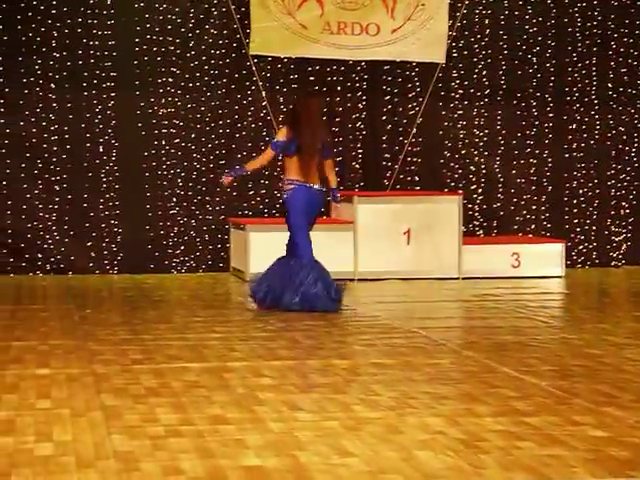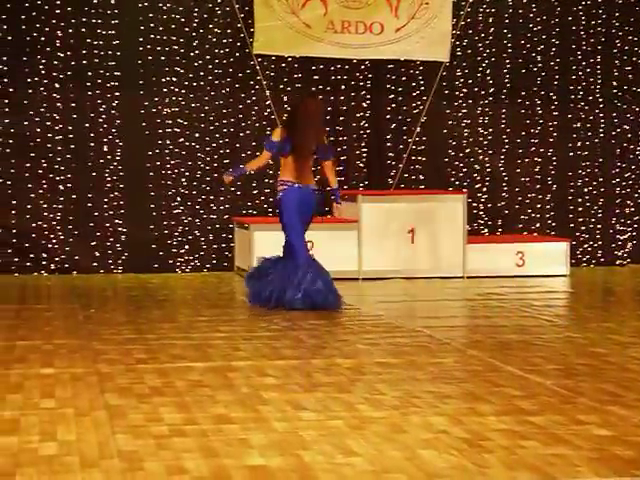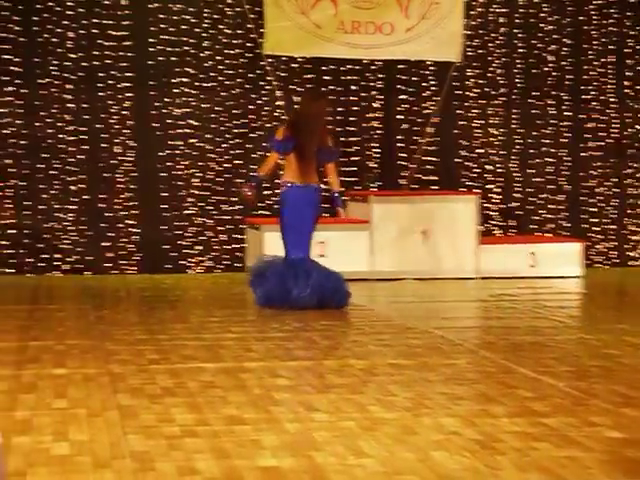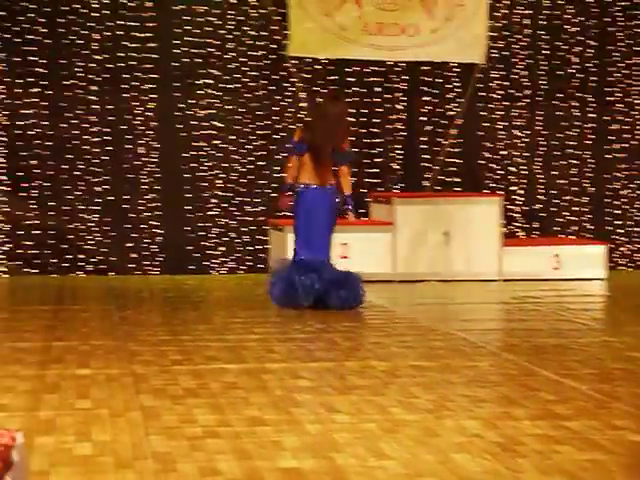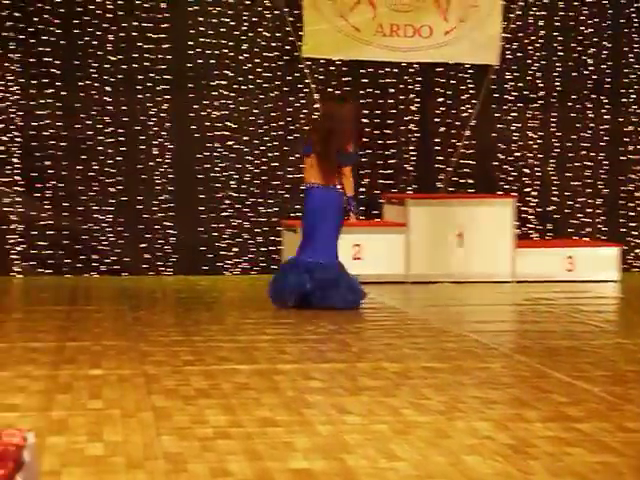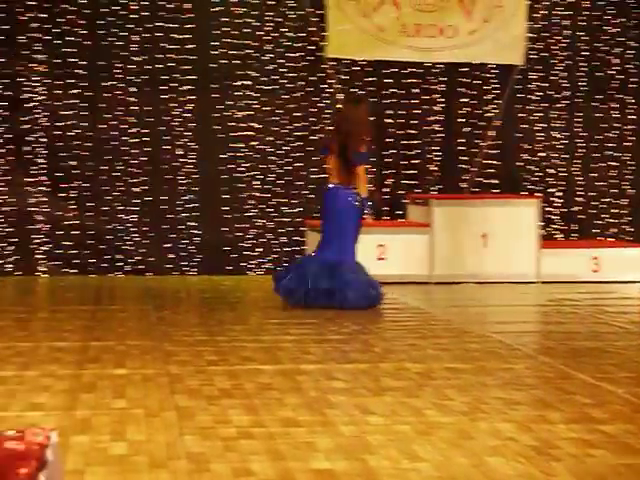
dt=0.1s
person 1, frame 1
left shoulder: (287, 132)
right shoulder: (321, 135)
left elbow: (264, 158)
right elbow: (329, 168)
left wrist: (234, 173)
right wrist: (335, 197)
left hip: (295, 192)
right hip: (316, 193)
left knee: (301, 246)
right knee: (297, 243)
left ankle: (313, 295)
person 1, frame 2
left shoulder: (282, 132)
right shoulder: (319, 135)
left elbow: (262, 159)
right elbow: (329, 168)
left wrist: (234, 172)
right wrist: (336, 197)
left hip: (288, 192)
right hip: (310, 194)
left knee: (297, 248)
right knee: (294, 243)
left ankle: (312, 293)
right ankle: (287, 291)
person 1, frame 3
left shoulder: (286, 131)
right shoulder: (324, 138)
left elbow: (271, 161)
right elbow: (331, 172)
left wrist: (253, 183)
right wrist: (338, 202)
left hip: (290, 192)
right hip: (312, 193)
left knee: (294, 246)
right knee: (301, 244)
left ankle: (315, 288)
right ankle: (301, 291)
person 1, frame 4
left shoulder: (303, 134)
right shoulder: (341, 141)
left elbow: (292, 165)
right elbow: (344, 175)
left wrist: (286, 191)
right wrist: (350, 207)
left hip: (304, 194)
right hip: (327, 195)
left knee: (305, 247)
right knee: (321, 246)
left ankle: (306, 291)
person 1, frame 5
left shoulder: (313, 136)
right shoulder: (345, 143)
left elbow: (307, 166)
right elbow: (346, 176)
right wrist: (352, 208)
left hip: (313, 194)
right hip: (334, 196)
left knee: (310, 246)
right knee: (328, 247)
left ankle: (302, 292)
right ankle: (330, 295)
person 1, frame 6
left shoulder: (335, 137)
right shoulder: (360, 143)
right elbow: (360, 178)
right wrist: (366, 207)
left hip: (331, 193)
right hip: (350, 197)
left knee: (328, 246)
right knee: (345, 249)
left ankle: (312, 287)
right ankle: (347, 294)
